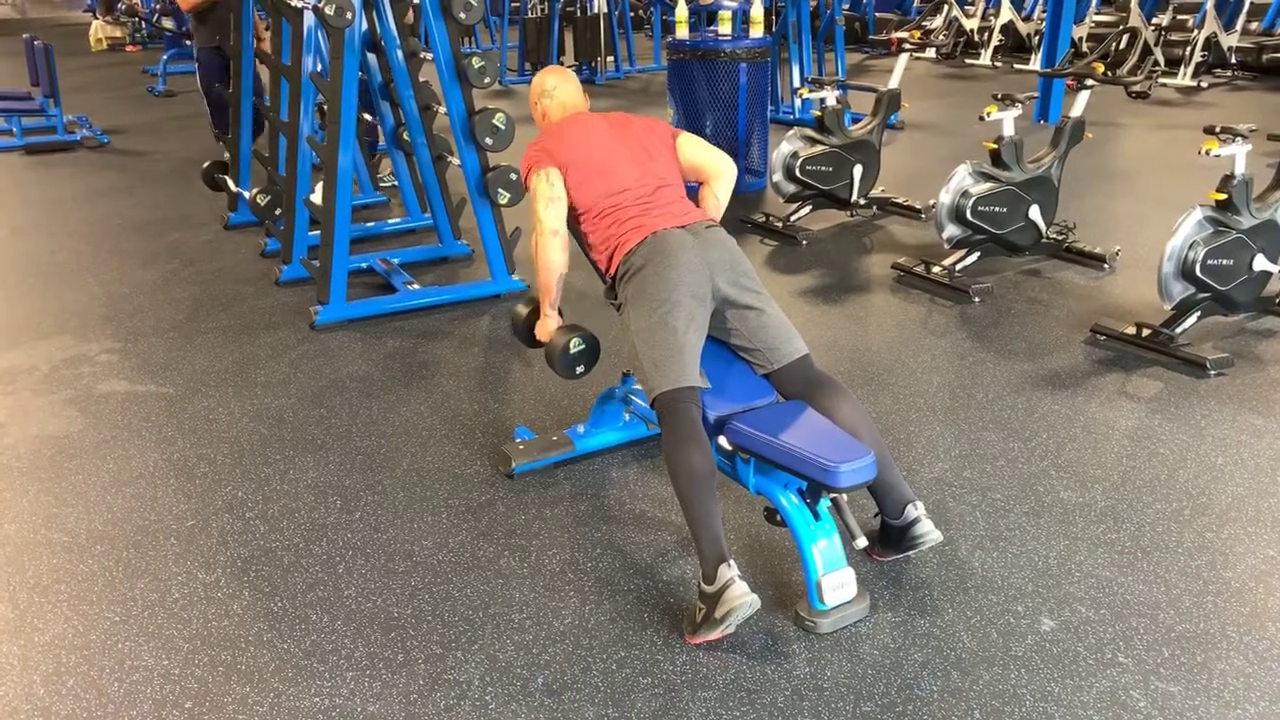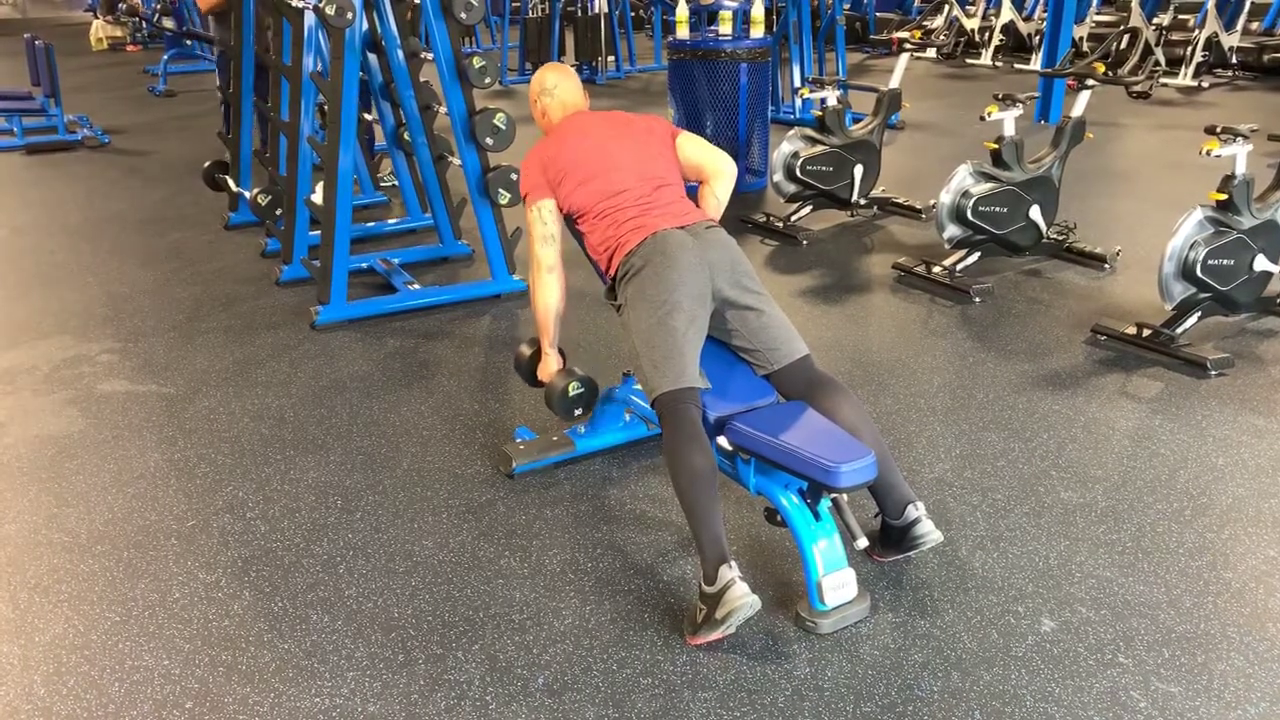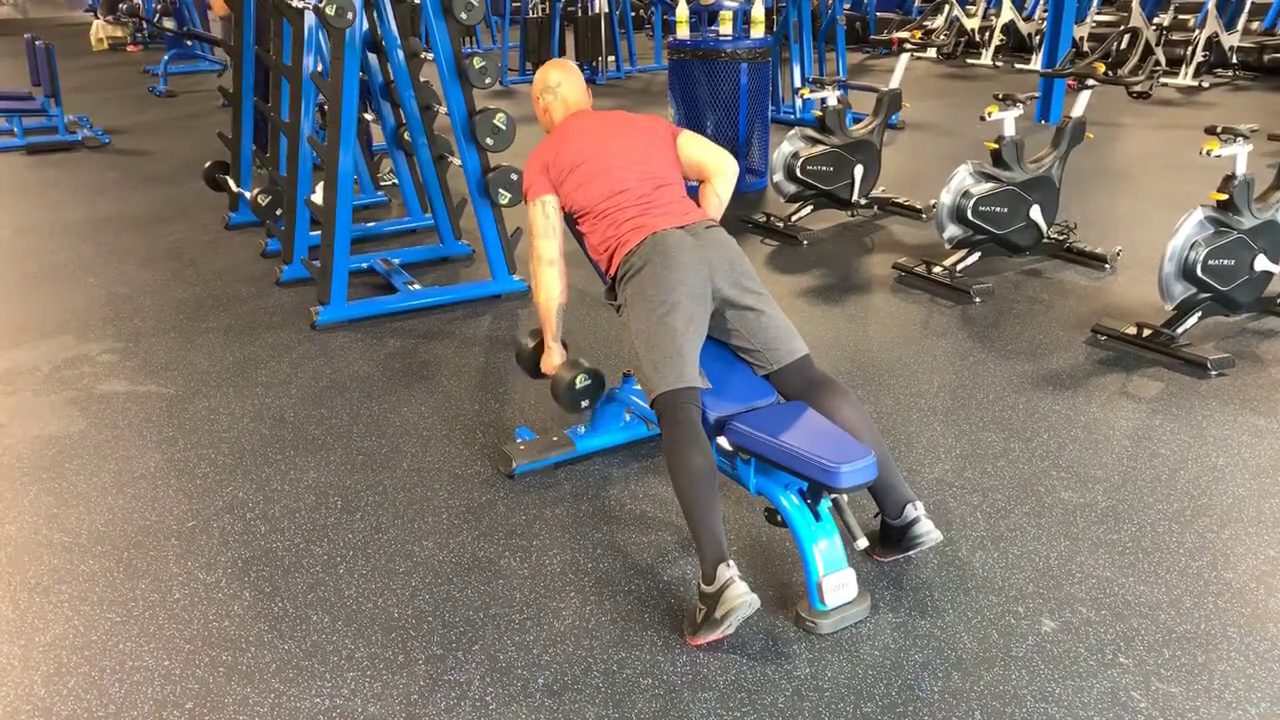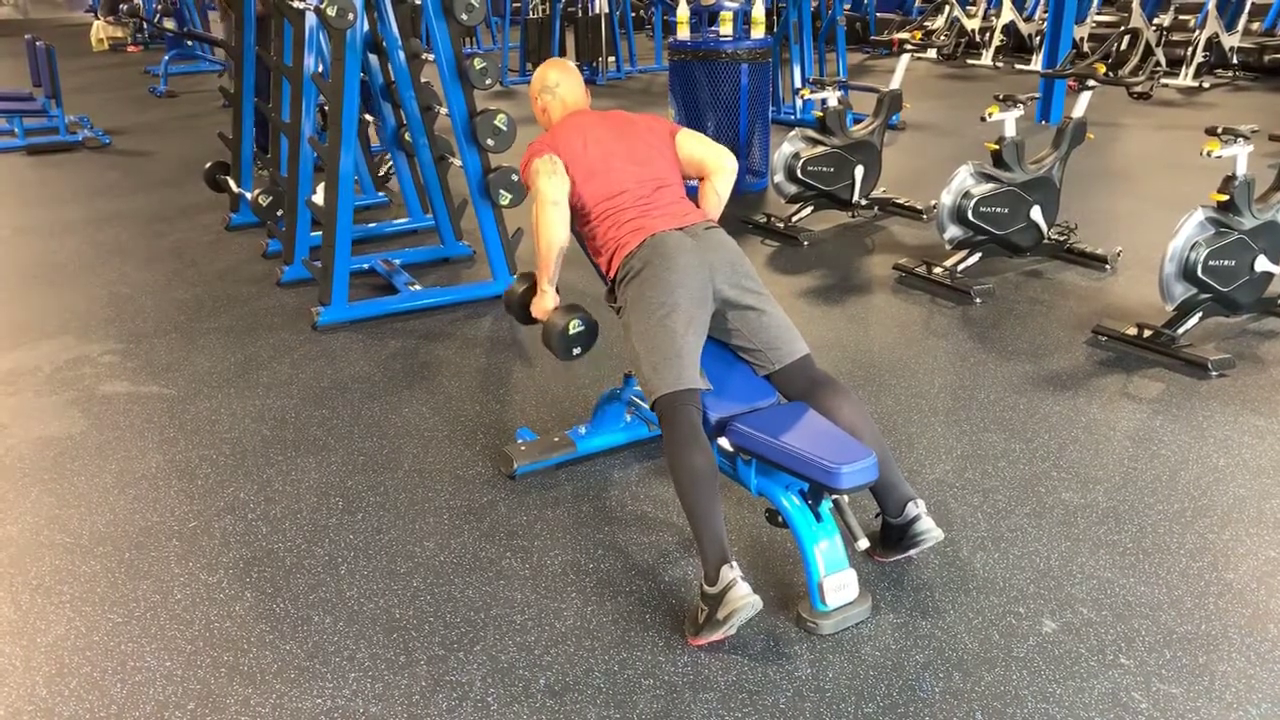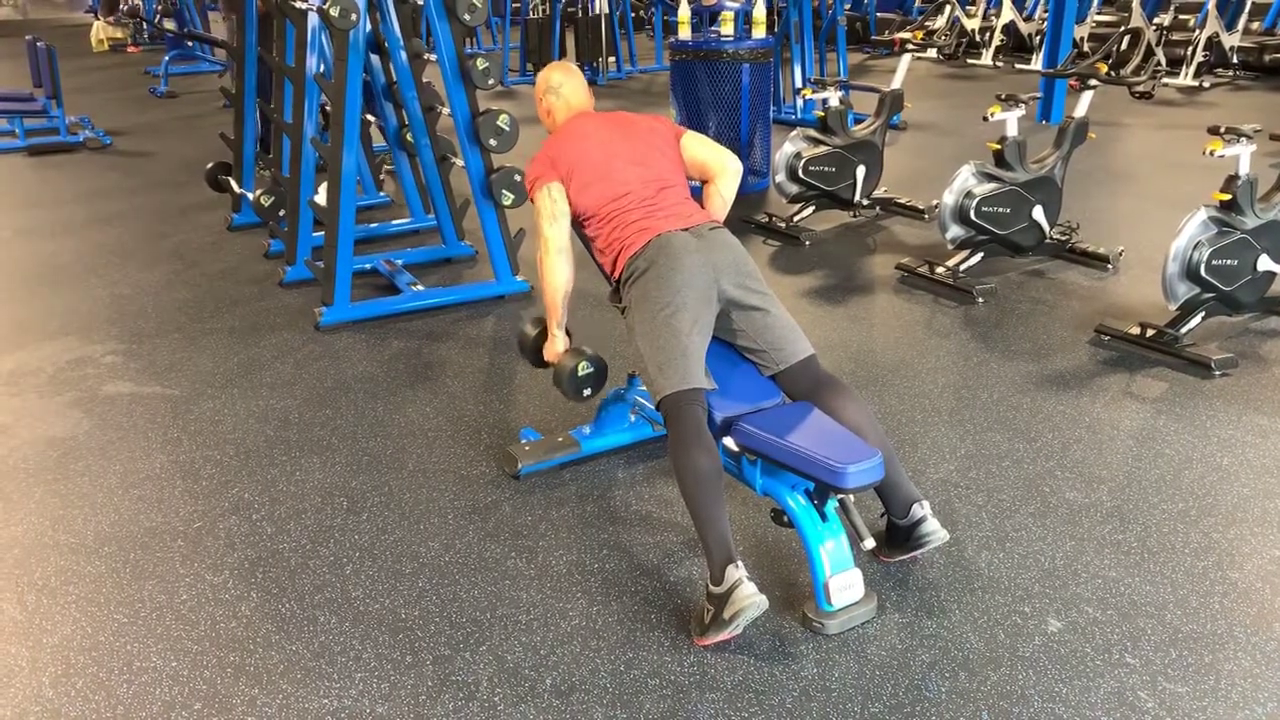
dt=0.5s
person 1, frame 1
left shoulder: (545, 146)
right shoulder: (645, 124)
left elbow: (551, 226)
right elbow: (721, 169)
left wrist: (549, 311)
left hip: (651, 261)
right hip: (714, 242)
left knee: (678, 408)
right knee: (804, 376)
left ankle: (720, 578)
right ankle: (903, 512)
person 1, frame 2
left shoulder: (541, 158)
right shoulder: (646, 122)
left elbow: (548, 266)
right elbow: (722, 169)
left wrist: (549, 350)
left hip: (650, 262)
right hip: (715, 242)
left knee: (678, 409)
right knee: (805, 377)
left ankle: (721, 579)
right ankle: (904, 512)
person 1, frame 3
left shoulder: (544, 158)
right shoulder: (648, 123)
left elbow: (549, 260)
right elbow: (723, 168)
left wrist: (552, 344)
left hip: (650, 262)
right hip: (715, 243)
left knee: (678, 409)
right knee: (804, 377)
left ankle: (719, 577)
right ankle: (903, 512)
person 1, frame 4
left shoulder: (545, 146)
right shoulder: (646, 122)
left elbow: (553, 195)
right elbow: (722, 164)
left wrist: (546, 287)
left hip: (649, 263)
right hip: (714, 244)
left knee: (679, 411)
right knee: (805, 377)
left ankle: (722, 580)
right ankle: (904, 511)
person 1, frame 5
left shoulder: (548, 157)
right shoulder: (651, 123)
left elbow: (556, 244)
right elbow: (726, 168)
left wrist: (556, 332)
left hip: (654, 264)
right hip: (718, 245)
left knee: (684, 410)
right knee: (809, 376)
left ankle: (728, 578)
right ankle: (909, 511)
